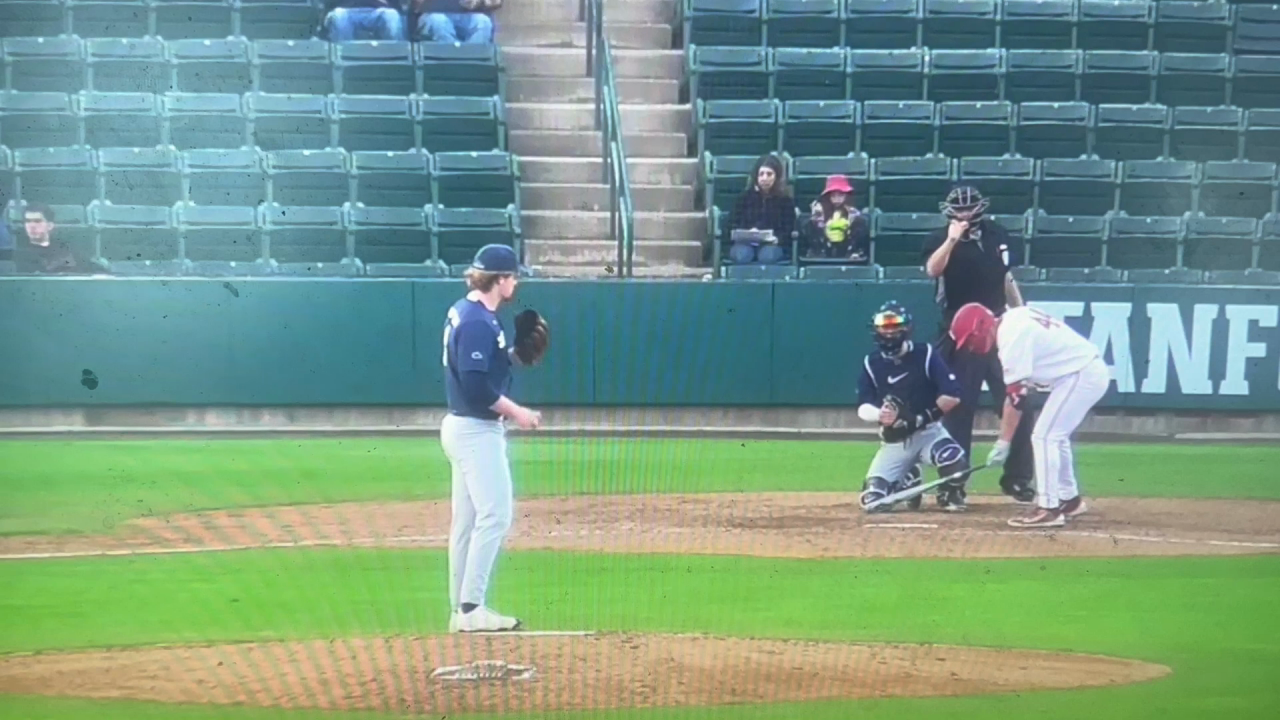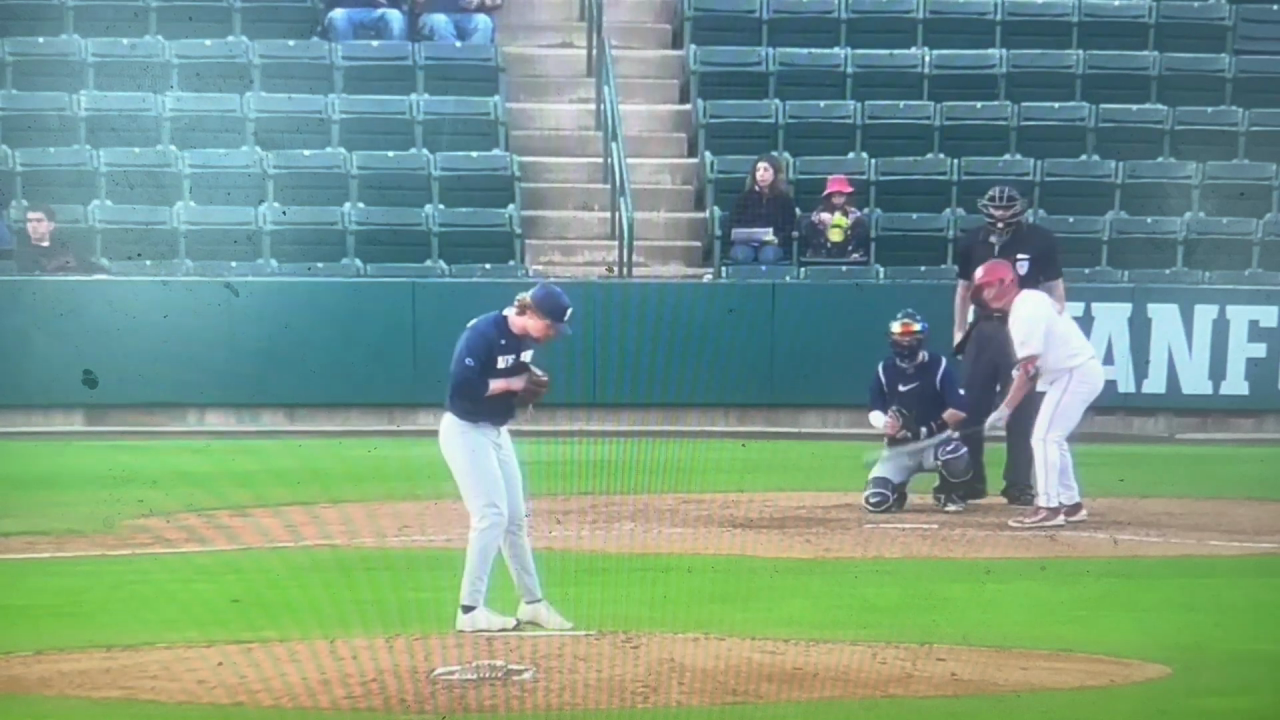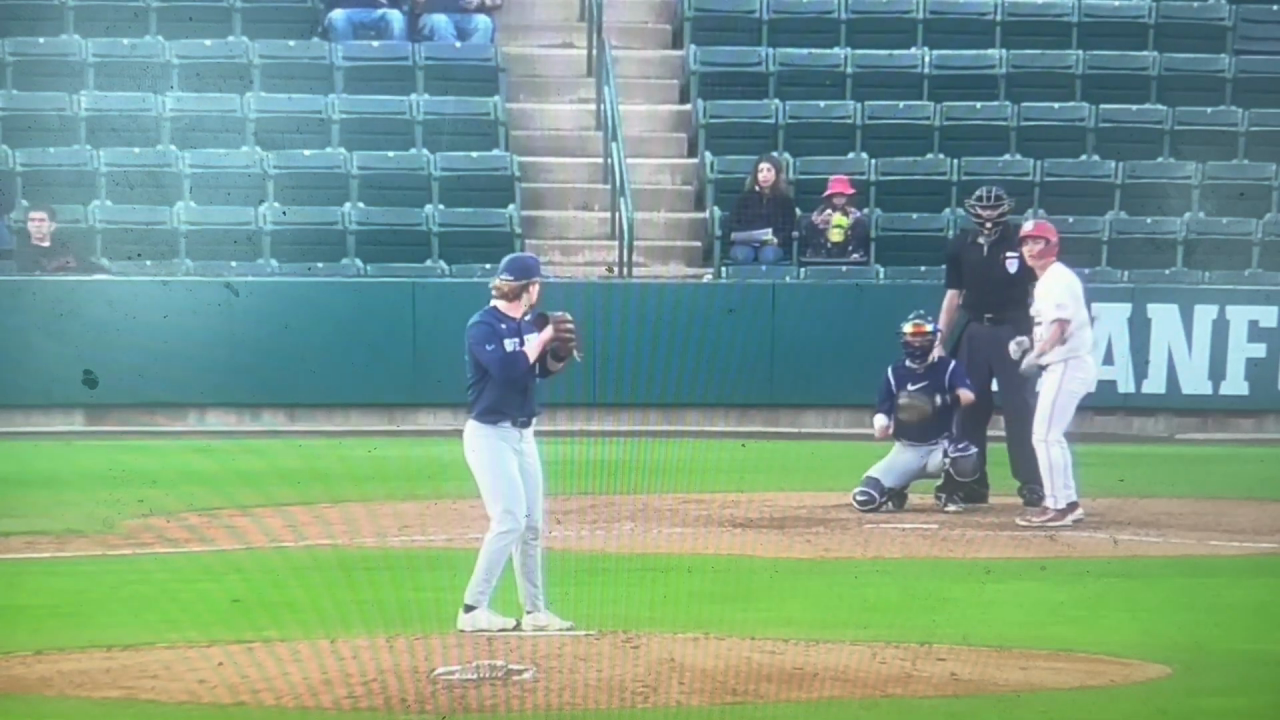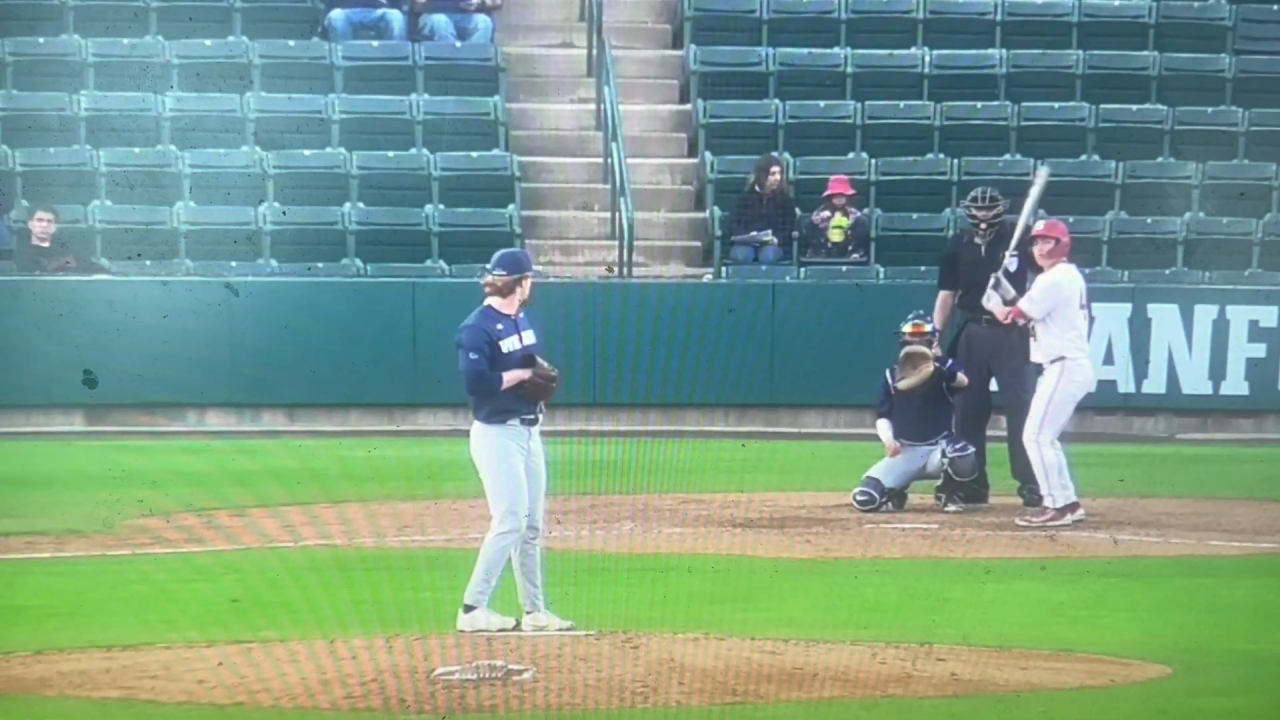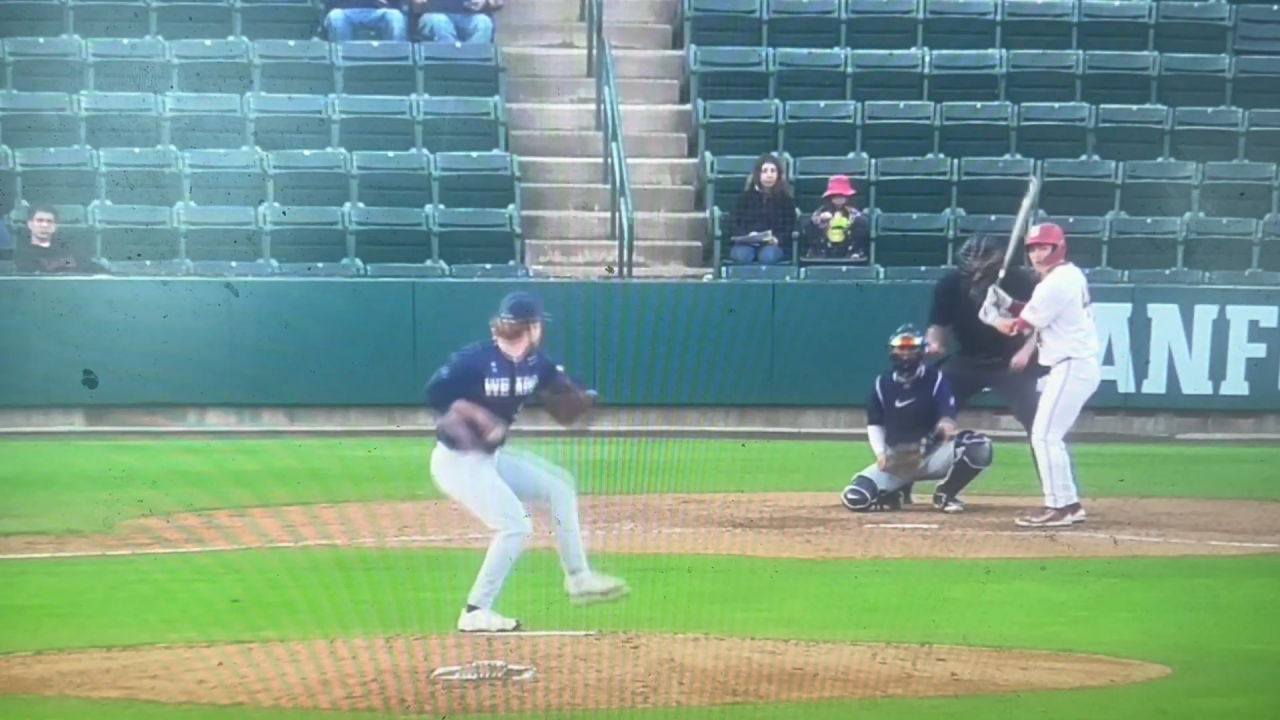
dt=1s
person 1, frame 1
left shoulder: (465, 311)
right shoulder: (477, 321)
right elbow: (476, 387)
left wrist: (515, 353)
right wrist: (517, 413)
left hip: (465, 427)
right hip: (476, 431)
left knee: (467, 520)
right knee: (494, 516)
left ankle: (463, 608)
right ankle: (470, 609)
person 1, frame 2
left shoulder: (527, 337)
right shoulder: (482, 333)
right elbow: (461, 387)
left wrist: (530, 384)
right wrist: (510, 384)
left hip: (496, 431)
right hip: (466, 431)
left knee: (515, 518)
right knee: (491, 516)
left ankle: (532, 602)
right ankle: (471, 611)
person 1, frame 3
left shoulder: (528, 321)
right shoulder: (482, 326)
left elbow: (545, 369)
right elbow: (508, 369)
left wrist: (561, 348)
right wrist: (541, 338)
left hip: (522, 433)
right hip: (489, 435)
left knee: (532, 525)
right knee: (509, 522)
left ankle: (535, 612)
right ankle: (473, 609)
person 1, frame 4
left shoulder: (521, 320)
right shoulder: (477, 327)
right elbow: (476, 383)
right wrist: (523, 374)
left hip: (529, 431)
right hip: (497, 434)
left knee: (532, 525)
right knee: (510, 522)
left ankle: (535, 611)
right ankle: (472, 609)
person 1, frame 5
left shoulder: (535, 362)
right shoulder: (473, 359)
left elbow: (564, 391)
right elbow: (435, 394)
left wrist: (577, 399)
right wrist: (478, 417)
left hip: (492, 457)
right hip: (457, 460)
left knee: (559, 488)
right knee: (515, 526)
left ankle: (579, 579)
right ankle: (476, 611)
person 2, frame 1
left shoulder: (998, 234)
right shoulder: (941, 240)
right elbow: (933, 270)
right wrist: (952, 239)
right knee: (958, 408)
left ankle: (1018, 478)
person 2, frame 2
left shoulder: (1039, 240)
right shoulder: (972, 242)
left elbow: (1055, 287)
right wrist: (959, 329)
right hip: (983, 330)
left knee: (1023, 409)
right knee: (972, 406)
left ankle: (1018, 485)
right ankle: (969, 481)
person 2, frame 3
left shoulder: (1022, 241)
right shoulder: (961, 245)
right elbow: (953, 295)
right wrist: (939, 340)
left hip: (1013, 331)
right hip: (974, 332)
left knee: (1019, 408)
right knee: (970, 408)
left ankle: (1032, 484)
right ankle: (971, 484)
person 2, frame 4
left shoulder: (1019, 239)
right shoulder: (957, 245)
right elbow: (947, 294)
left hip: (1011, 333)
right hip: (971, 333)
left knee: (1020, 408)
right knee: (968, 410)
left ankle: (1031, 484)
right ankle: (970, 485)
person 2, frame 5
left shoulder: (1017, 280)
right shoulder: (950, 283)
right elbow: (939, 325)
right wrist: (933, 342)
left hip: (1009, 361)
right hip: (964, 360)
left knee: (1037, 422)
person 3, frame 1
left shoulder: (1011, 338)
right shoulder: (1013, 318)
left elbow: (1015, 395)
left wrist: (1003, 442)
right wrist: (1030, 378)
left hip: (1082, 375)
right hip: (1090, 370)
left knee: (1044, 436)
right knee: (1055, 435)
left ankle: (1048, 509)
right ankle: (1069, 499)
person 3, frame 2
left shoulder: (1025, 312)
right shoulder: (1031, 298)
left elbow: (1028, 369)
left wrist: (1004, 410)
right wrist: (1024, 367)
left hip: (1077, 374)
right hip: (1082, 371)
left knee: (1044, 436)
right knee: (1053, 437)
left ankle: (1049, 508)
right ankle: (1070, 504)
person 3, frame 3
left shoulder: (1059, 278)
right shoulder: (1044, 282)
left elbow: (1061, 327)
left wrist: (1037, 354)
right wrist: (1027, 343)
left hip: (1068, 365)
right hip: (1060, 366)
left knee: (1045, 435)
right knee: (1052, 435)
left ankle: (1057, 508)
right ankle: (1069, 502)
person 3, frame 4
left shoulder: (1054, 280)
right shoulder: (1068, 276)
left elbow: (1013, 317)
right elbow: (1034, 311)
left wrist: (993, 303)
left hip: (1065, 368)
right hip: (1069, 367)
left knee: (1035, 436)
right knee: (1045, 437)
left ankle: (1057, 507)
right ankle: (1068, 503)
person 3, frame 5
left shoulder: (1055, 284)
right shoulder: (1070, 274)
left elbow: (1019, 327)
right elbow: (1039, 315)
left wrist: (992, 318)
right wrist: (1008, 305)
left hip: (1072, 368)
right hip: (1079, 367)
left knee: (1044, 435)
right knee: (1050, 436)
left ankle: (1057, 507)
right ankle: (1070, 504)
person 4, frame 1
left shoulder: (926, 354)
right shoulder: (871, 363)
left elbow: (952, 396)
right elbow: (863, 408)
left wrist: (920, 419)
right wrist: (880, 415)
left hip: (928, 432)
right hip: (894, 440)
left knee: (953, 460)
right knee: (872, 500)
left ankle: (950, 493)
right ankle: (906, 483)
person 4, frame 2
left shoulder: (938, 366)
right shoulder: (885, 369)
left elbow: (958, 410)
right elbow: (874, 412)
left wrist: (924, 431)
right wrist: (885, 424)
left hip: (932, 441)
right hip: (899, 448)
left knee: (957, 457)
right knee: (875, 501)
left ankle: (946, 494)
right ankle: (898, 487)
person 4, frame 3
left shoulder: (948, 367)
right shoulder: (894, 372)
left elbow: (968, 395)
right elbow: (882, 412)
left wrist: (940, 401)
right wrist: (881, 426)
left hip: (939, 447)
right hip: (905, 451)
left knee: (966, 458)
right knee: (865, 500)
right ankle: (896, 491)
person 4, frame 4
left shoulder: (944, 367)
right shoulder: (892, 373)
left elbow: (963, 382)
right elbow: (883, 416)
left wrist: (940, 372)
right wrist: (888, 439)
left hip: (938, 448)
right hip: (905, 453)
left knee: (965, 460)
right knee: (864, 499)
right ankle: (895, 492)
person 4, frame 5
left shoulder: (936, 379)
right shoulder: (883, 383)
left elbow: (949, 418)
right elbow: (874, 423)
left wrist: (928, 442)
right wrist: (880, 452)
left hip: (935, 454)
right hip: (899, 459)
left knee: (980, 448)
right knee: (854, 498)
left ankle: (945, 494)
right ankle: (890, 494)
